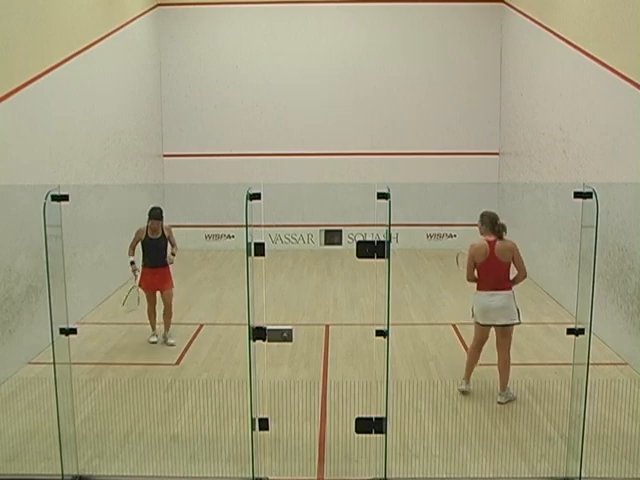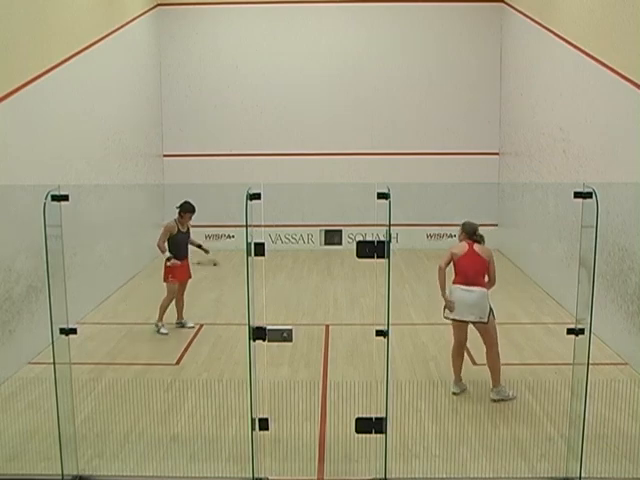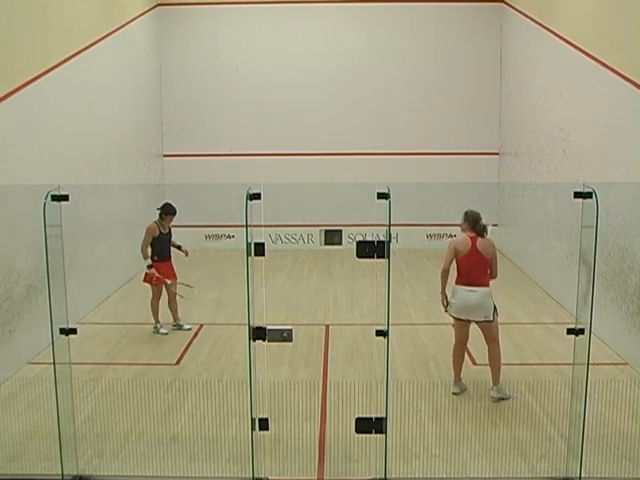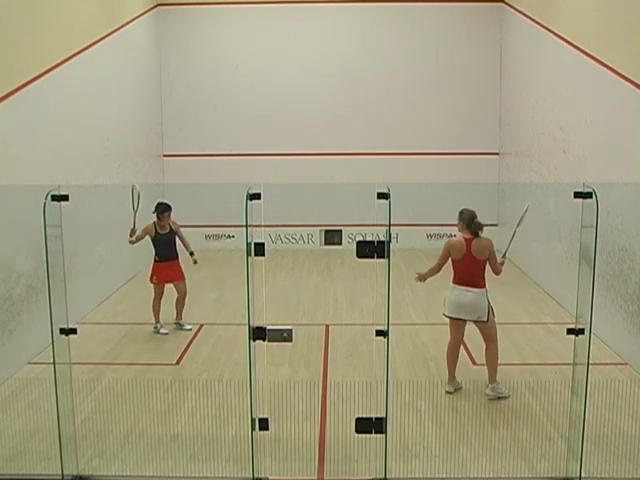
dt=1s
person 1, frame 1
left shoulder: (475, 247)
right shoulder: (510, 246)
left elbow: (469, 278)
right elbow: (522, 273)
left hip: (482, 299)
right hip: (504, 300)
left knee: (477, 343)
right knee: (504, 349)
left ankle: (465, 381)
right ankle: (503, 392)
person 1, frame 2
left shoulder: (455, 248)
right shoulder: (486, 251)
left elbow: (441, 267)
right elbow: (492, 281)
left wrist: (444, 294)
left hip: (458, 294)
right hip: (478, 297)
left knee: (459, 342)
right knee: (491, 344)
left ankle: (457, 383)
right ankle: (497, 389)
person 1, frame 3
left shoulder: (457, 243)
right shoulder: (489, 244)
left elbow: (445, 269)
right elbow: (494, 274)
left wrist: (443, 293)
left hip: (461, 294)
right hip: (482, 295)
left knee: (460, 342)
right knee: (493, 343)
left ankle: (457, 383)
right ankle: (496, 387)
person 1, frame 4
left shoulder: (452, 243)
right shoulder: (486, 243)
left elbow: (437, 268)
right elbow: (497, 271)
left wrist: (424, 276)
right wrist: (501, 263)
left hip: (457, 295)
right hip: (478, 297)
left knee: (455, 340)
right knee: (491, 341)
left ankle: (451, 382)
right ankle: (492, 385)
person 2, frame 1
left shoulder: (167, 230)
right shoulder: (141, 232)
left elbow: (174, 246)
right elbow: (131, 248)
left wrist: (172, 255)
right wrist: (133, 263)
left hip: (164, 271)
right hip: (148, 272)
left knee: (168, 304)
right knee: (151, 304)
left ankle: (167, 334)
right ankle: (153, 332)
person 2, frame 2
left shoulder: (187, 224)
right shoulder: (171, 226)
right elbow: (160, 243)
left wrist: (200, 246)
right wrist: (169, 258)
left hip: (184, 263)
right hip: (173, 265)
left knee: (180, 293)
right knee: (171, 295)
left ankle: (180, 320)
right ankle: (159, 322)
person 2, frame 3
left shoulder: (168, 225)
right shoulder: (152, 228)
right elbow: (144, 248)
left wrist: (179, 247)
right wrist: (149, 266)
left hip: (168, 264)
right hip: (156, 266)
left knee: (173, 294)
right knee: (156, 296)
left ankle: (177, 322)
right ankle: (157, 325)
person 2, frame 4
left shoulder: (173, 224)
right shoulder: (150, 228)
left elbow: (183, 239)
right elbow: (133, 241)
left wrist: (191, 253)
right wrist: (132, 236)
left hip: (174, 264)
right hip: (160, 266)
left knee: (183, 293)
right knee: (158, 296)
left ankle: (178, 321)
right ankle: (157, 324)
